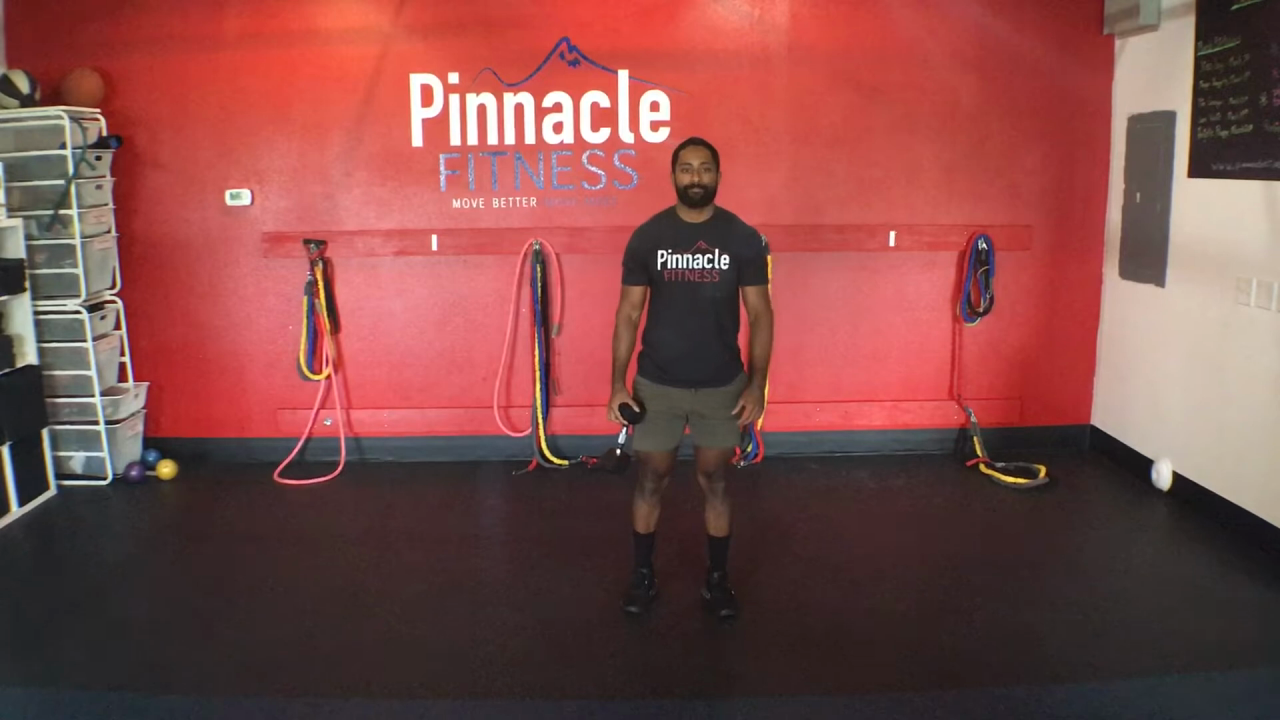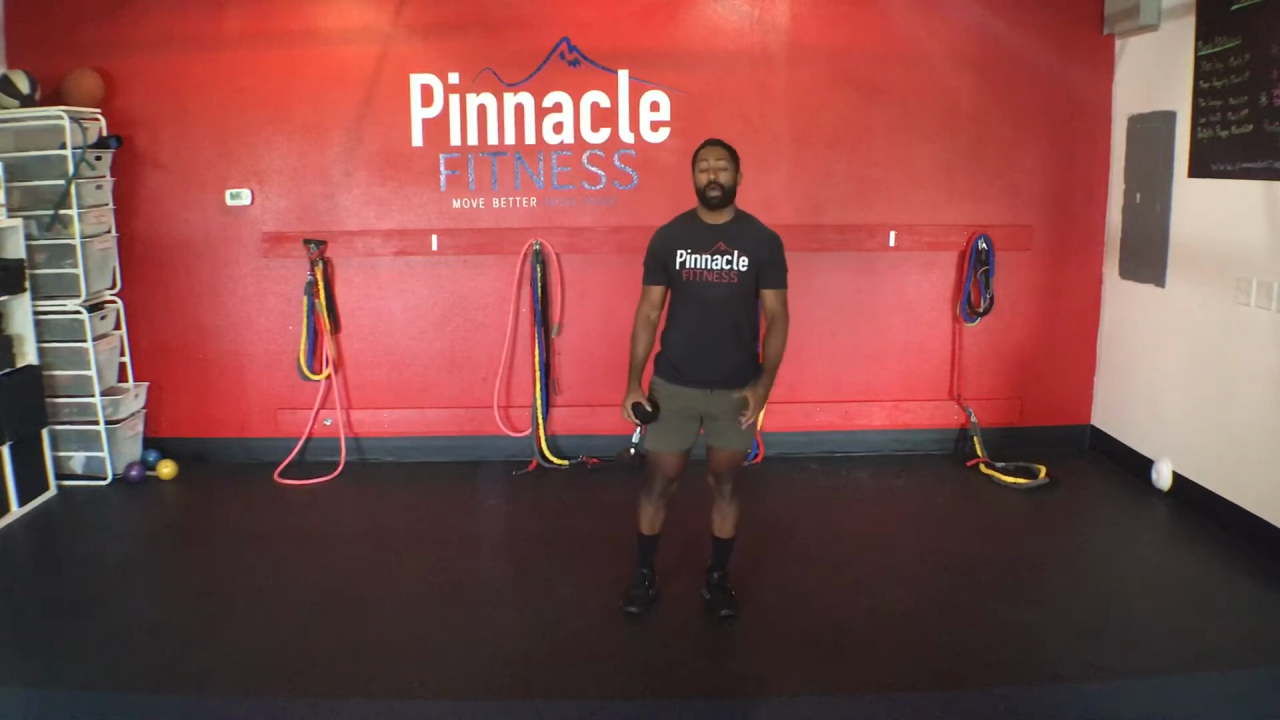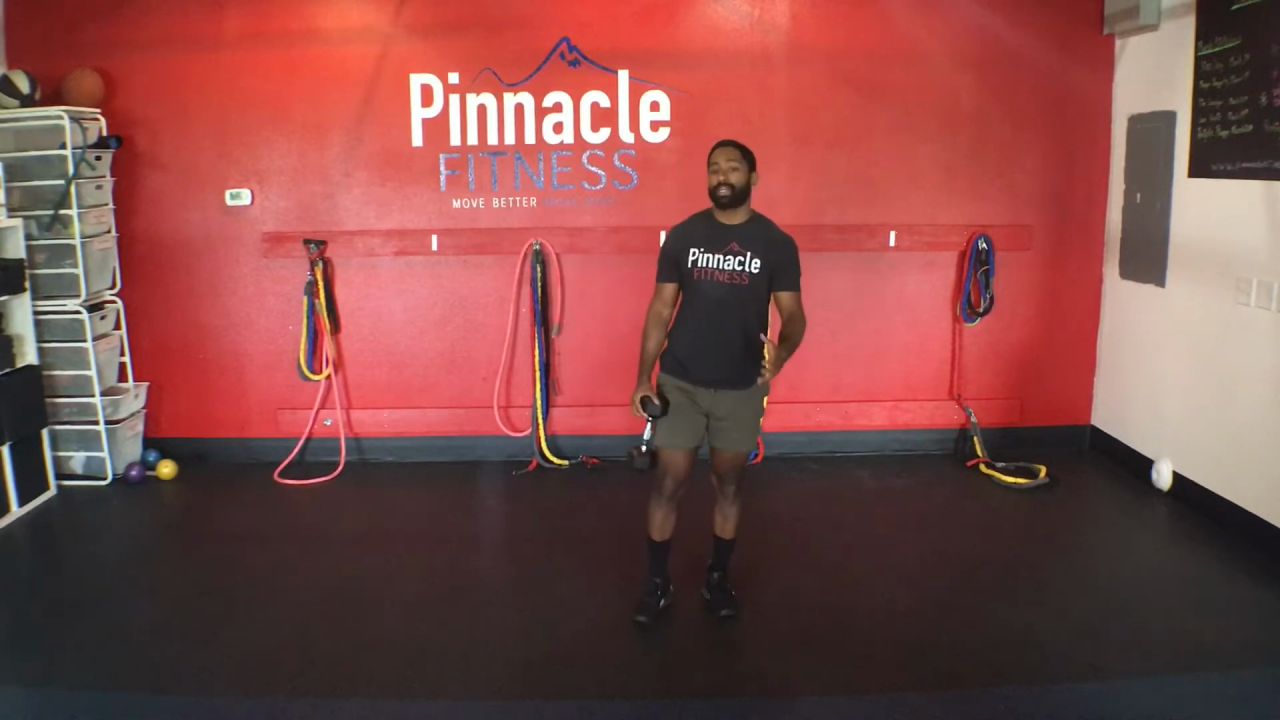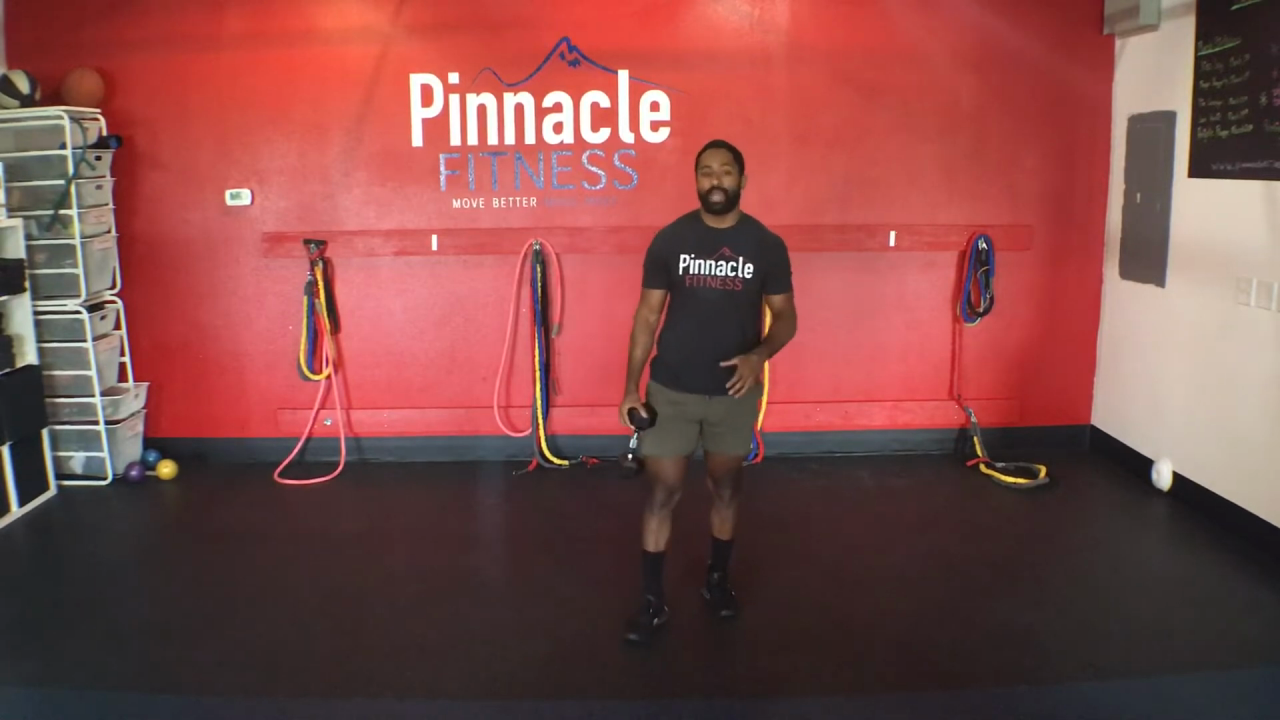
dt=0.4s
person 1, frame 1
left shoulder: (743, 238)
right shoulder: (646, 237)
left elbow: (759, 314)
right elbow: (628, 313)
left wrist: (757, 384)
right wrist: (618, 383)
left hip: (721, 385)
right hip: (657, 384)
left knee: (714, 482)
right knee: (651, 480)
left ankle: (717, 577)
right ankle: (643, 574)
person 1, frame 2
left shoulder: (763, 241)
right shoulder: (668, 237)
left elbow: (776, 317)
right elbow: (648, 312)
left wrist: (764, 382)
right wrist: (633, 382)
left hip: (734, 387)
right hip: (674, 384)
left knee: (724, 484)
right knee: (660, 482)
left ankle: (717, 578)
right ankle: (645, 574)
person 1, frame 3
left shoulder: (777, 244)
right shoulder: (682, 235)
left elbow: (793, 314)
right elbow: (661, 309)
left wrist: (782, 351)
right wrist: (643, 377)
left hip: (742, 387)
right hip: (680, 382)
left knee: (728, 484)
right knee: (669, 484)
left ankle: (717, 577)
right ankle: (658, 583)
person 1, frame 4
left shoulder: (767, 245)
right shoulder: (669, 240)
left elbow: (785, 317)
right elbow: (647, 315)
left wrist: (759, 356)
right wrist: (631, 387)
left hip: (733, 392)
right hip: (671, 390)
left knee: (725, 488)
right knee: (663, 492)
left ankle: (717, 578)
right ankle: (653, 600)
